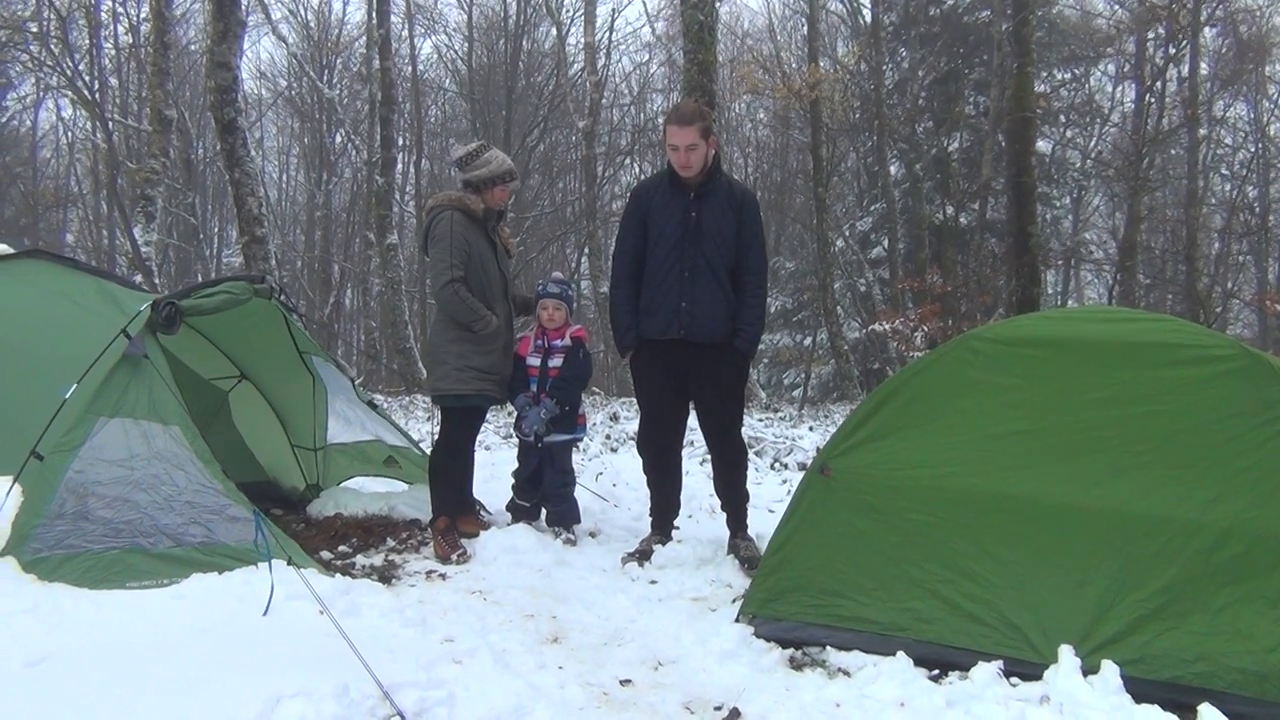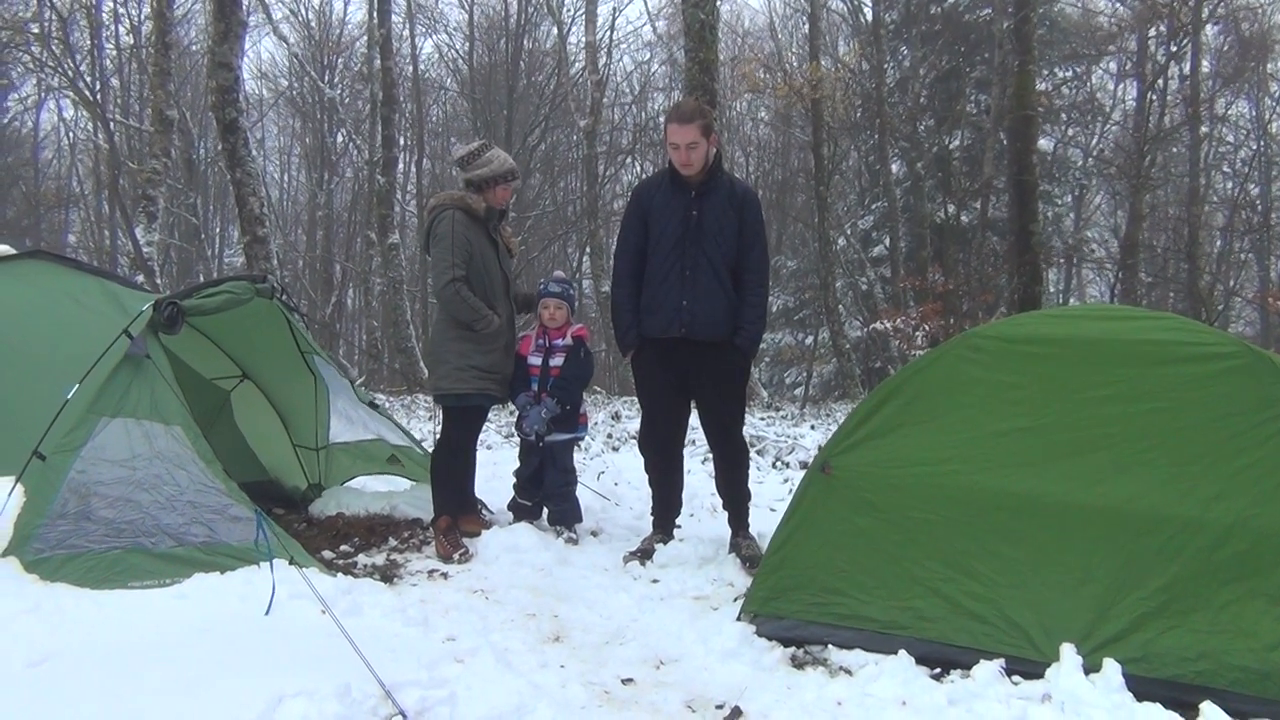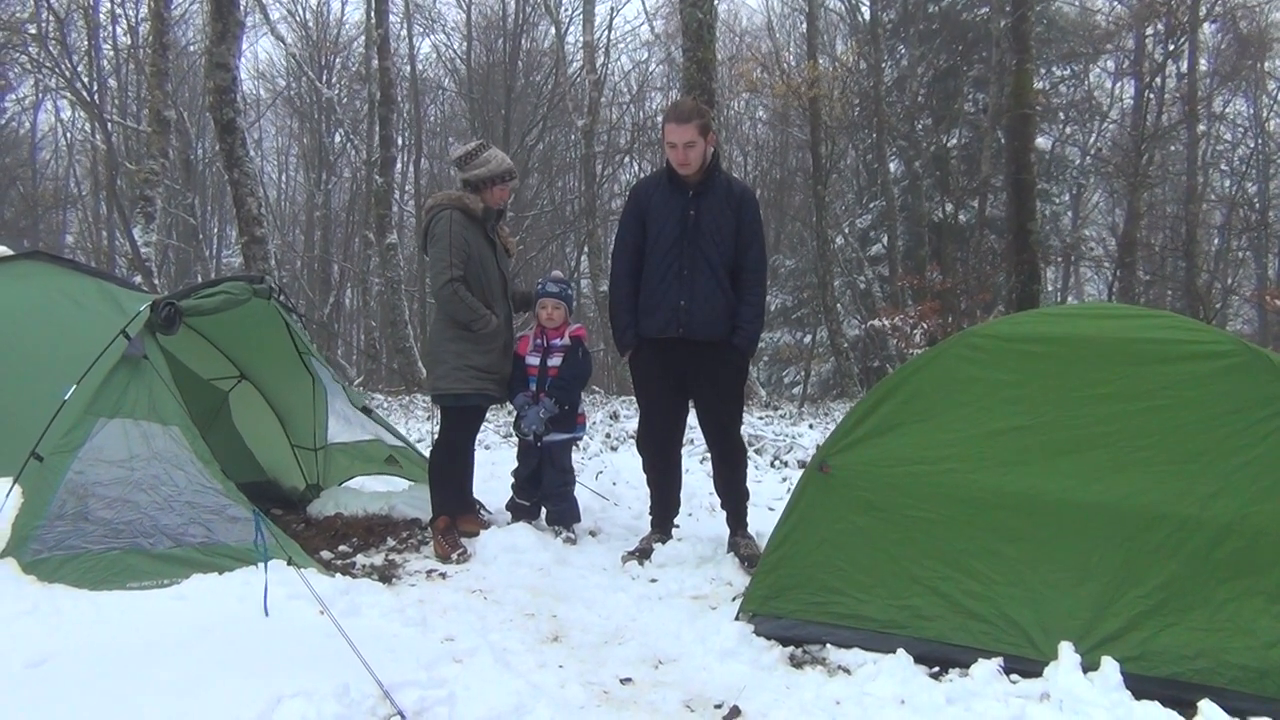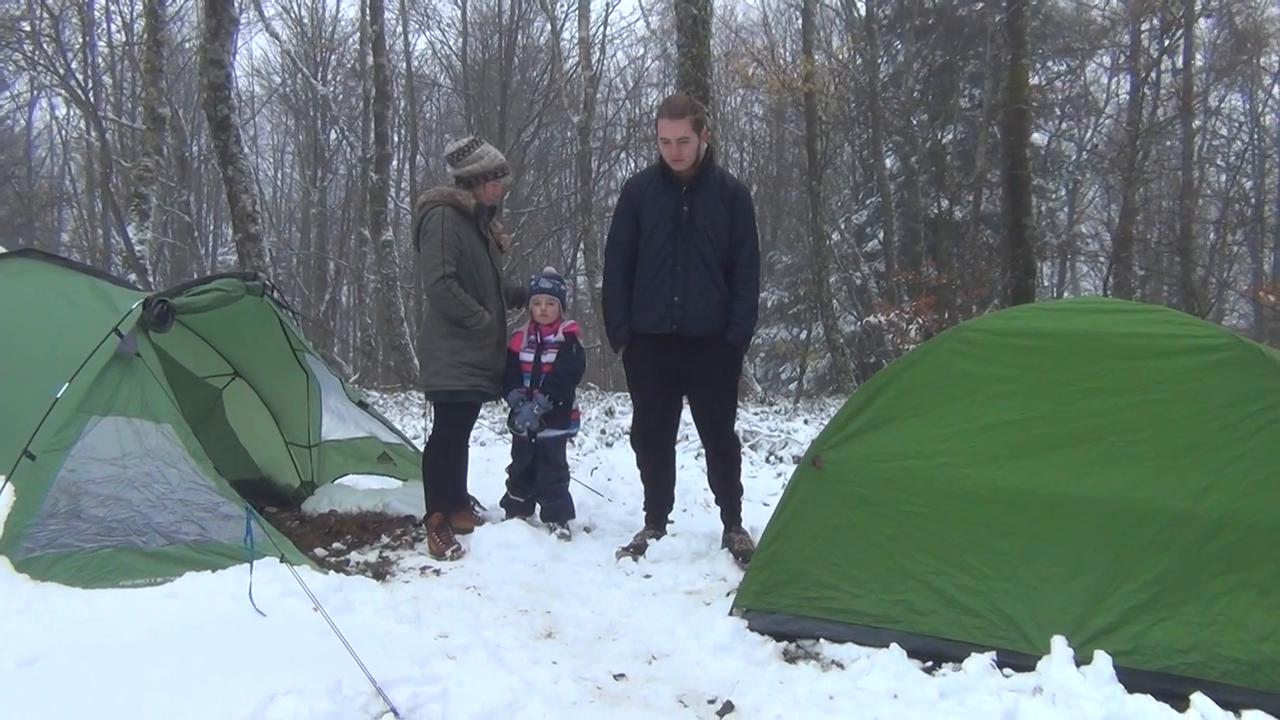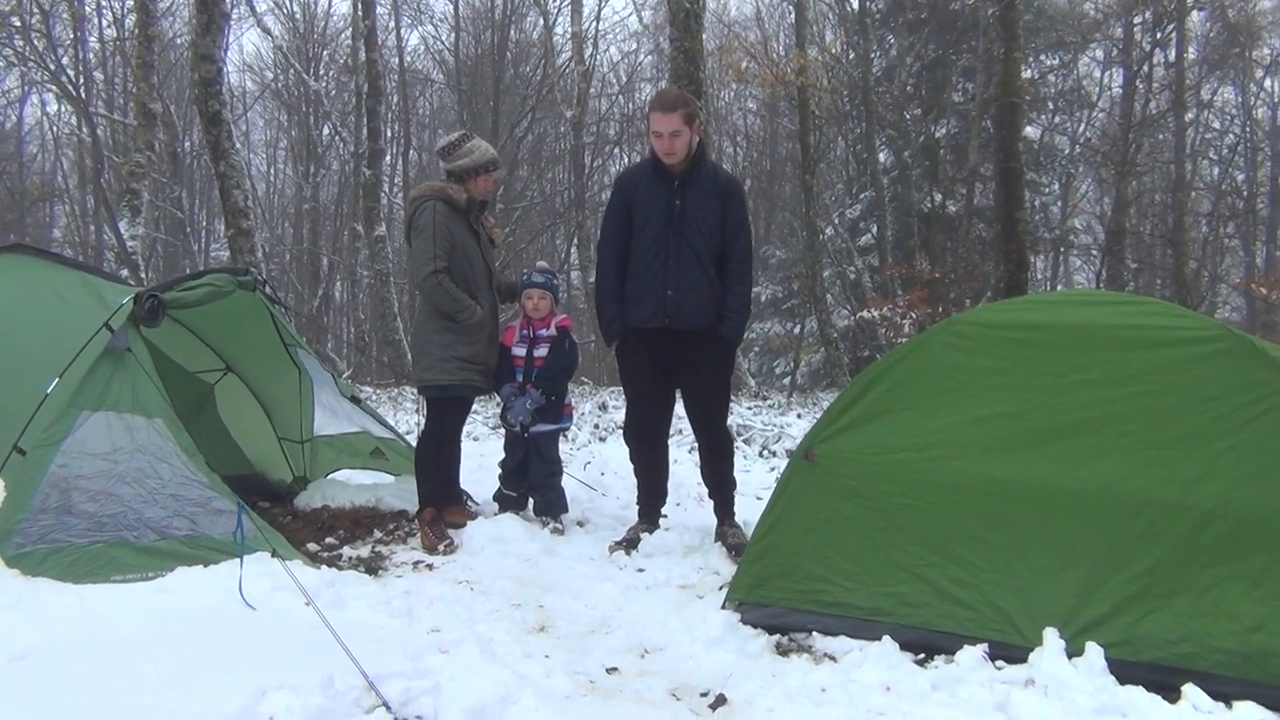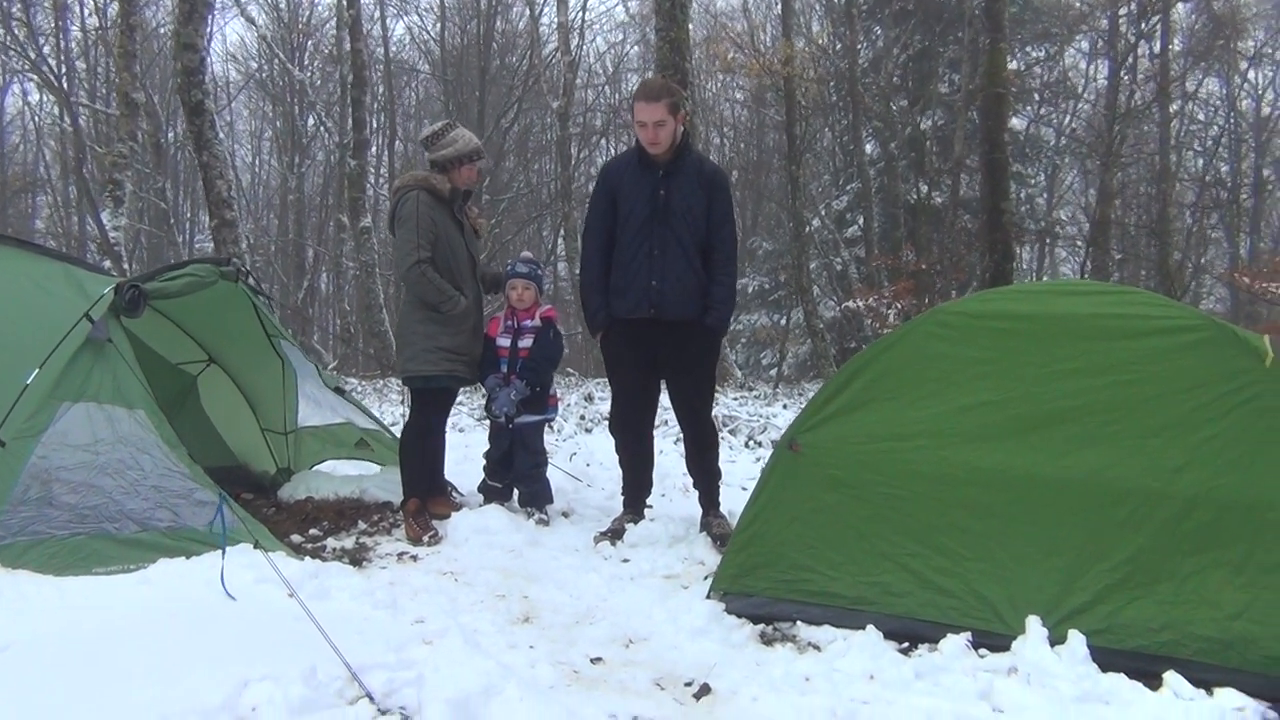
dt=0.2s
person 1, frame 1
left shoulder: (738, 199)
right shoulder: (646, 196)
left elbow: (753, 277)
right elbow: (624, 272)
left wrist: (745, 342)
right wrist: (627, 337)
left hip: (718, 347)
right hip: (657, 345)
left knee: (726, 443)
right knee: (658, 444)
left ankle: (739, 531)
right ankle: (660, 528)
person 1, frame 2
left shoulder: (739, 198)
right shoulder: (647, 195)
left elbow: (755, 275)
right elbow: (625, 270)
left wrist: (746, 340)
right wrist: (628, 336)
left hip: (719, 345)
right hip: (658, 344)
left knee: (727, 442)
right knee: (659, 443)
left ankle: (740, 529)
right ankle: (662, 527)
person 1, frame 3
left shoulder: (737, 197)
right shoulder: (645, 194)
left elbow: (753, 274)
right elbow: (624, 270)
left wrist: (745, 339)
right wrist: (626, 336)
left hip: (717, 345)
right hip: (656, 344)
left knee: (725, 442)
right knee: (658, 442)
left ankle: (739, 528)
right ankle: (660, 526)
person 1, frame 4
left shoulder: (731, 192)
right shoulder: (639, 190)
left elbow: (746, 270)
right elbow: (617, 265)
left wrist: (738, 335)
right wrist: (619, 332)
left hip: (711, 340)
right hip: (650, 339)
left knee: (719, 437)
right knee: (652, 438)
left ankle: (733, 525)
right ankle: (654, 522)
person 1, frame 5
left shoulder: (723, 186)
right shoulder: (631, 184)
left elbow: (739, 264)
right elbow: (609, 260)
left wrist: (731, 329)
right wrist: (613, 326)
left hip: (704, 334)
right hip: (643, 334)
left knee: (712, 431)
right knee: (645, 433)
left ankle: (726, 518)
right ankle: (647, 516)
person 1, frame 6
left shoulder: (708, 176)
right shoulder: (615, 174)
left elbow: (724, 254)
right elbow: (594, 250)
left wrist: (716, 319)
right wrist: (597, 316)
left hip: (688, 325)
right hip: (627, 324)
left knee: (697, 422)
right knee: (630, 423)
left ankle: (711, 508)
right ankle: (633, 506)
person 2, frame 1
left shoulder: (488, 225)
right shoulder: (451, 221)
right elbow: (447, 288)
left wrist: (534, 304)
right wrist: (489, 324)
left hip: (483, 355)
right hip: (459, 356)
left knee: (467, 437)
right knee: (453, 437)
left ankle: (463, 511)
right ankle: (443, 525)
person 2, frame 2
left shoulder: (489, 225)
right shoulder: (452, 221)
right elbow: (448, 287)
left wrist: (537, 301)
right wrist: (491, 323)
left hip: (484, 355)
right hip: (460, 355)
left knee: (469, 436)
right knee: (455, 437)
left ankle: (465, 510)
right ankle: (445, 524)
person 2, frame 3
left shoulder: (487, 225)
right shoulder: (451, 221)
right elbow: (446, 287)
left wrist: (536, 299)
right wrist: (489, 323)
left hip: (483, 355)
right hip: (459, 355)
left knee: (467, 436)
right knee: (454, 437)
left ankle: (463, 510)
right ankle: (443, 524)
person 2, frame 4
left shoulder: (480, 221)
right shoulder: (443, 217)
right elbow: (438, 284)
left wrist: (528, 295)
right wrist: (482, 320)
left hip: (476, 352)
right hip: (452, 352)
left knee: (461, 432)
right knee: (447, 433)
left ankle: (458, 507)
right ankle: (437, 521)
person 2, frame 5
left shoulder: (472, 216)
right shoulder: (434, 212)
right elbow: (429, 279)
left wrist: (522, 290)
right wrist: (473, 314)
left hip: (469, 346)
right hip: (444, 346)
left knee: (453, 427)
right knee: (440, 427)
left ankle: (451, 501)
right ankle: (430, 515)
person 2, frame 6
left shoulder: (455, 205)
right shoulder: (417, 202)
right elbow: (412, 269)
left wrist: (506, 281)
right wrist: (457, 305)
left hip: (453, 336)
right hip: (428, 337)
left knee: (438, 418)
right knee: (424, 419)
left ankle: (435, 492)
right ankle: (414, 506)
person 3, frame 1
left shoulder: (575, 344)
right shoulder: (527, 343)
left elbow: (571, 383)
right elbow: (515, 380)
left wrist: (544, 411)
right wrist: (526, 407)
left hip: (562, 423)
right hip: (529, 424)
left knee: (558, 476)
right knee: (527, 472)
left ankle: (563, 522)
right ankle: (522, 515)
person 3, frame 2
left shoulder: (577, 343)
right shoulder: (528, 342)
left elbow: (573, 383)
right elbow: (517, 379)
left wrist: (545, 410)
right wrist: (527, 406)
left hip: (563, 422)
right hip: (530, 423)
left knee: (560, 475)
right knee: (528, 471)
left ankle: (564, 521)
right ankle: (523, 515)
person 3, frame 3
left shoulder: (574, 343)
right shoulder: (526, 342)
left elbow: (570, 383)
right elbow: (515, 379)
left wrist: (543, 410)
right wrist: (525, 406)
left hip: (561, 422)
right hip: (528, 424)
left knee: (557, 474)
right knee: (526, 471)
left ankle: (562, 521)
right ankle: (521, 515)
person 3, frame 4
left shoulder: (568, 340)
right shoulder: (520, 339)
left elbow: (564, 379)
right elbow: (509, 376)
left wrist: (538, 406)
right wrist: (519, 402)
left hip: (555, 418)
right hip: (522, 419)
left knee: (551, 470)
right knee: (520, 467)
left ankle: (557, 518)
right ankle: (515, 511)
person 3, frame 5
left shoulder: (561, 334)
right shoulder: (513, 333)
left elbow: (557, 373)
right elbow: (501, 370)
left wrist: (530, 400)
right wrist: (511, 397)
left hip: (547, 412)
right hip: (515, 414)
left knee: (544, 465)
right knee: (513, 462)
left ankle: (550, 512)
right ankle: (509, 505)
person 3, frame 6
left shoulder: (545, 325)
right shoulder: (497, 324)
left elbow: (542, 364)
right elbow: (486, 361)
left wrist: (515, 391)
right wrist: (496, 388)
left hip: (532, 404)
right hip: (500, 405)
left knee: (529, 456)
right knee: (498, 453)
left ankle: (535, 503)
right ankle: (493, 497)
